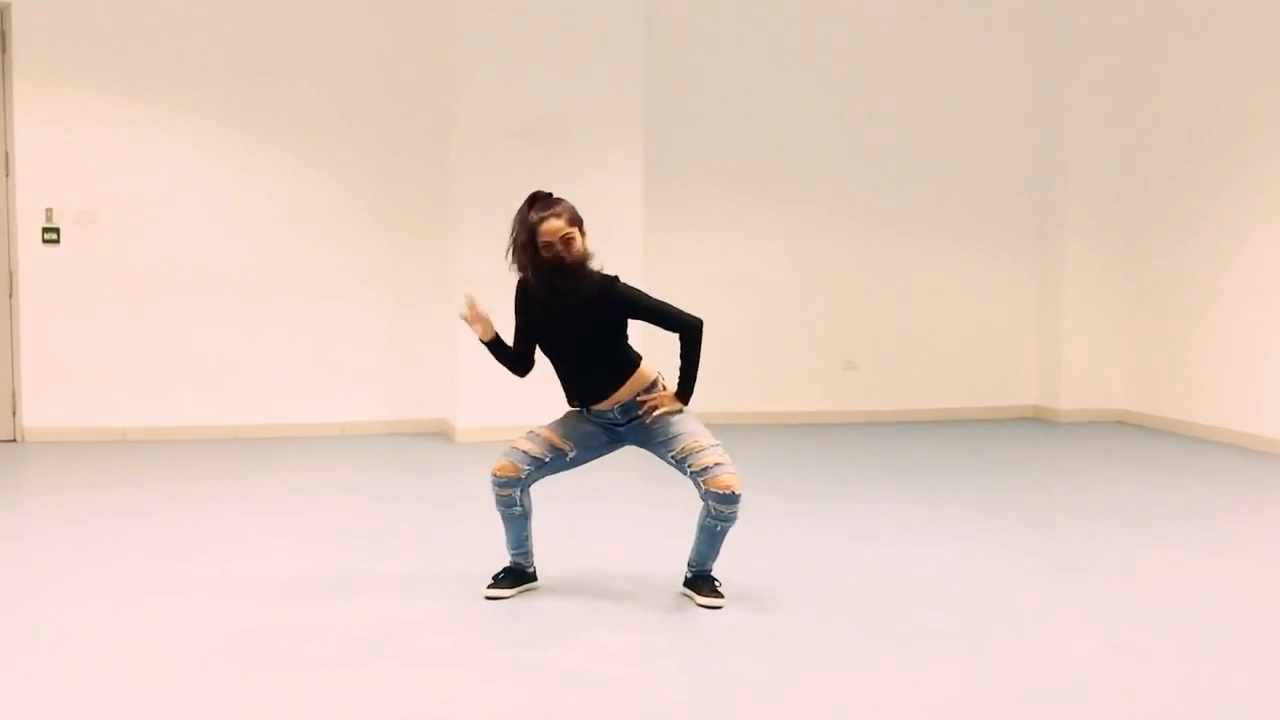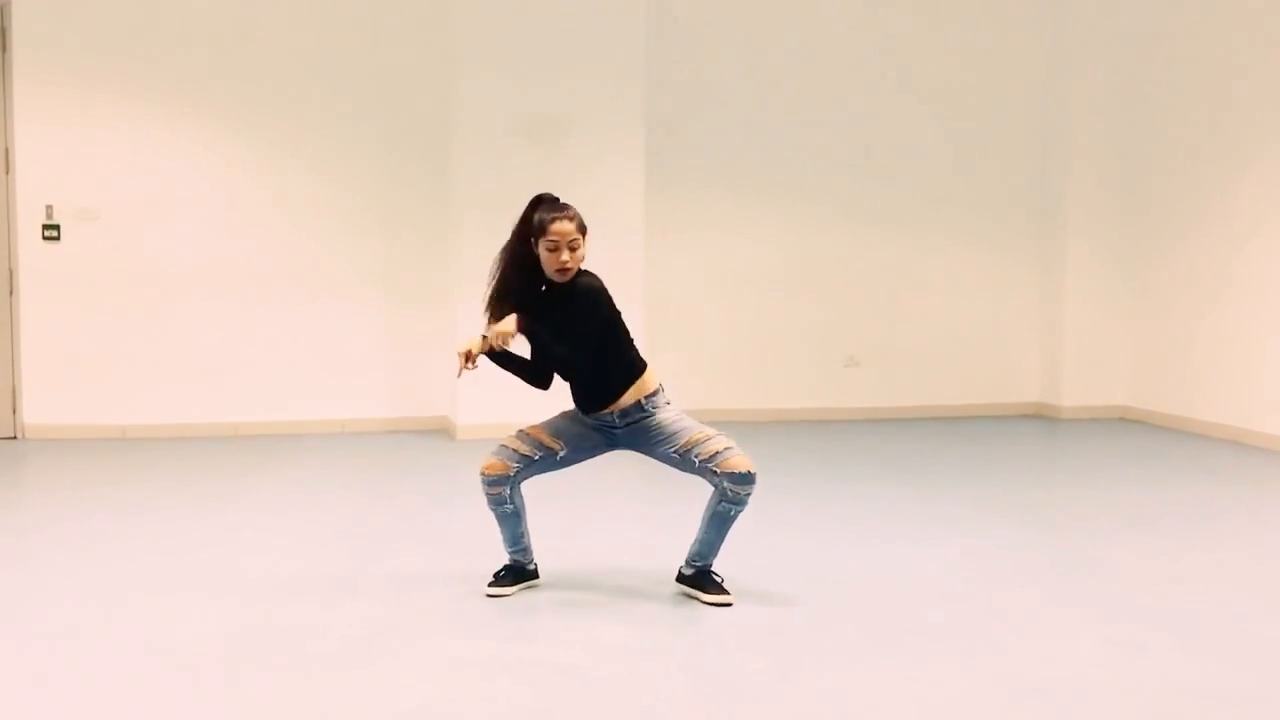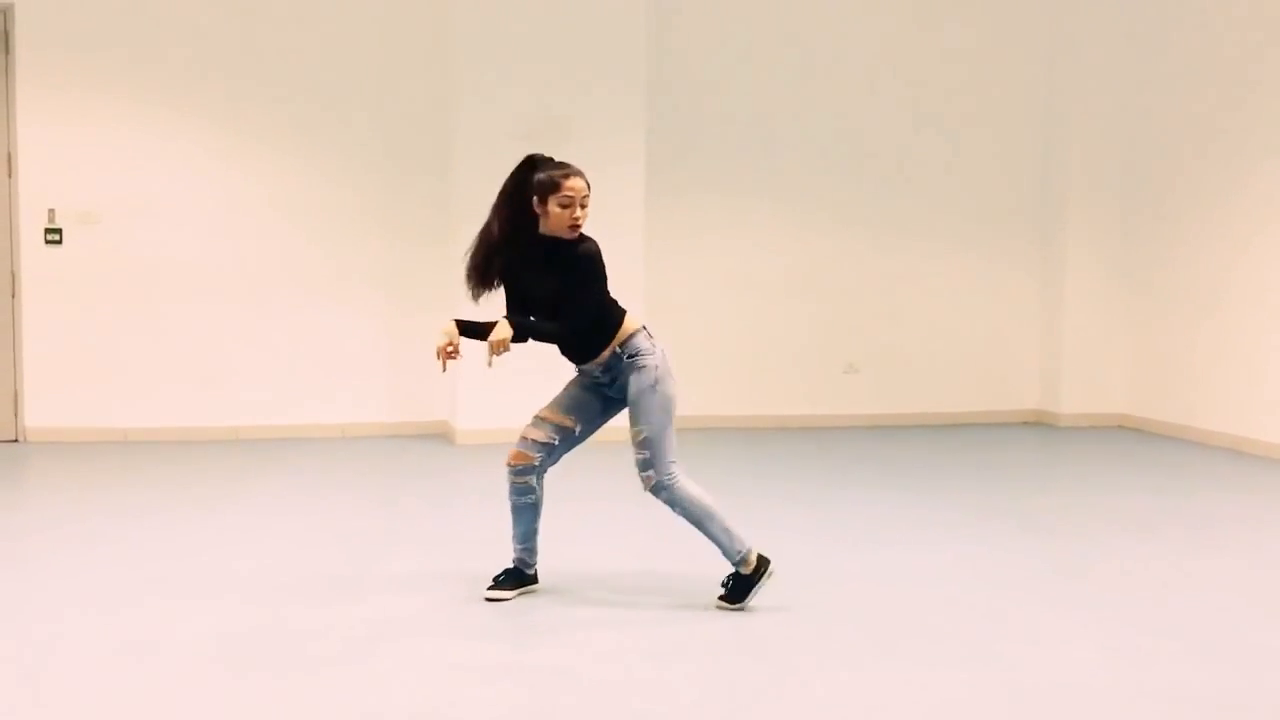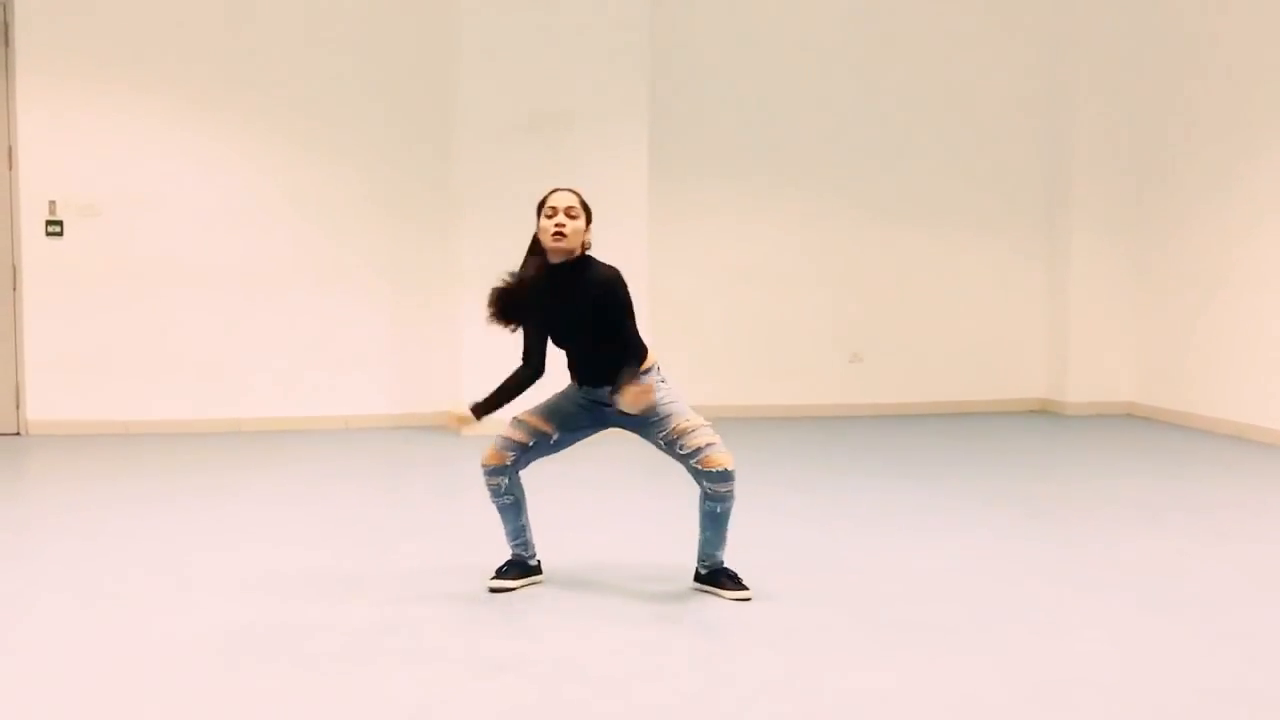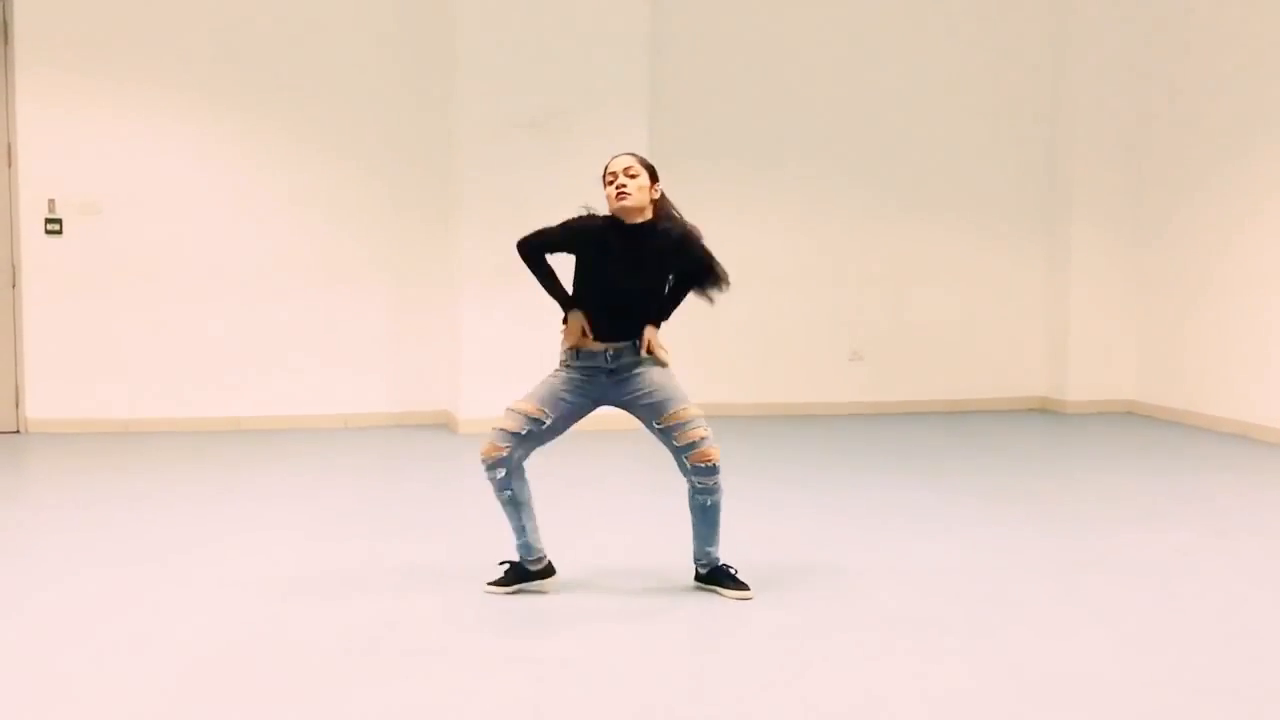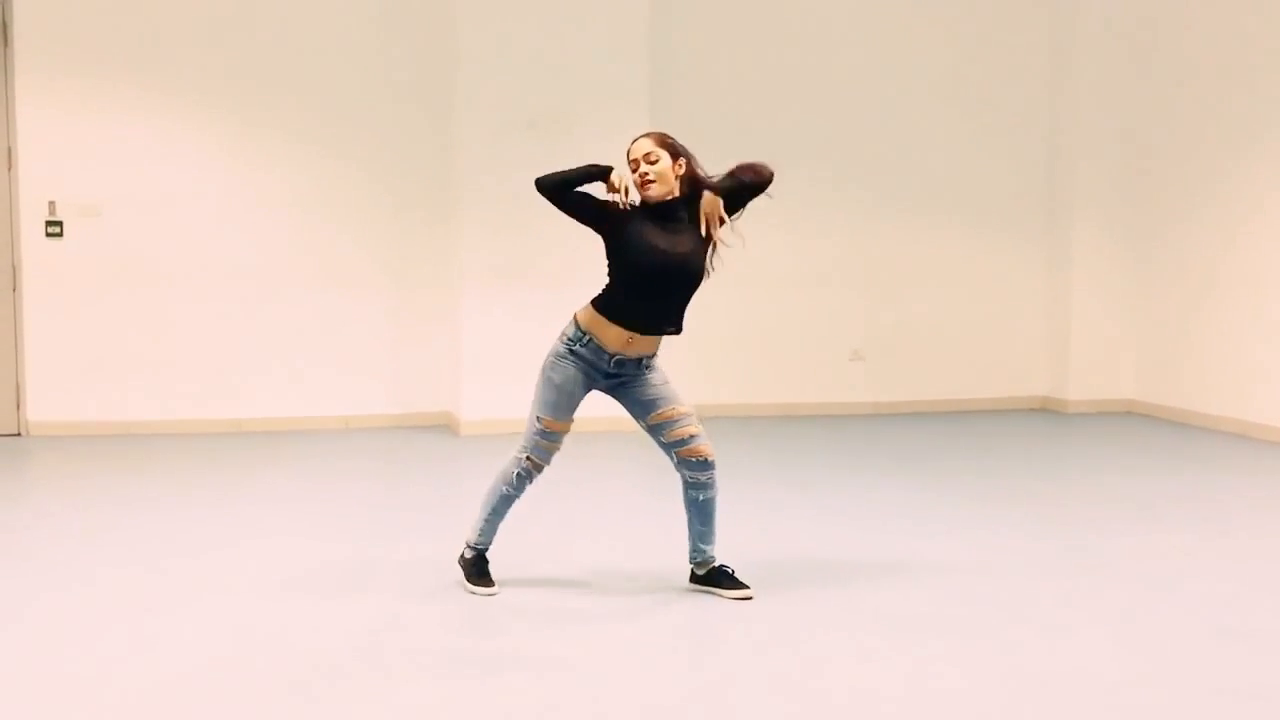
dt=0.4s
person 1, frame 1
left shoulder: (606, 290)
right shoulder: (531, 292)
left elbow: (690, 325)
right elbow: (521, 363)
left wrist: (682, 394)
right wrist: (488, 336)
left hip: (649, 408)
right hip: (592, 420)
left knee: (724, 489)
right knee: (506, 472)
left ankle: (698, 574)
right ankle: (522, 567)
person 1, frame 2
left shoulder: (588, 292)
right shoulder: (535, 301)
left elbow: (575, 362)
right elbow: (542, 377)
left wrist: (518, 324)
right wrist: (488, 346)
left hip: (646, 413)
right hip: (590, 422)
left knee: (739, 473)
right knee: (496, 470)
left ankle: (696, 570)
right ankle: (522, 564)
person 1, frame 3
left shoulder: (583, 253)
right shoulder: (515, 254)
left elbow: (573, 329)
right elbow: (521, 328)
left wrist: (513, 324)
right wrist: (458, 328)
left hip: (635, 361)
right hip: (593, 379)
left knee: (659, 478)
right knee: (523, 460)
left ankle: (747, 562)
right ankle: (524, 568)
person 1, frame 4
left shoulder: (603, 279)
right shoulder: (533, 289)
left elbow: (631, 354)
right elbow: (532, 368)
left wrist: (634, 391)
right wrist: (482, 409)
left hip: (640, 390)
right hip: (584, 397)
left knee: (718, 469)
right knee: (497, 461)
left ankle: (710, 567)
right ankle: (525, 559)
person 1, frame 5
left shoulder: (675, 239)
right shoulder: (589, 231)
left elbow: (693, 277)
right elbow: (528, 247)
left wrist: (654, 323)
right wrist: (569, 308)
left hip: (637, 367)
right hip: (579, 369)
left knee: (704, 459)
right knee: (497, 452)
left ankle: (707, 565)
right ankle: (532, 562)
person 1, frame 6
left shoulder: (699, 215)
right shoulder: (622, 217)
left elbow: (760, 177)
right elbow: (546, 186)
left wrist: (716, 193)
right wrist: (606, 174)
left hip: (638, 368)
right hip: (581, 351)
left knee: (698, 458)
right knee: (533, 457)
left ankle: (704, 566)
right ankle: (475, 551)
